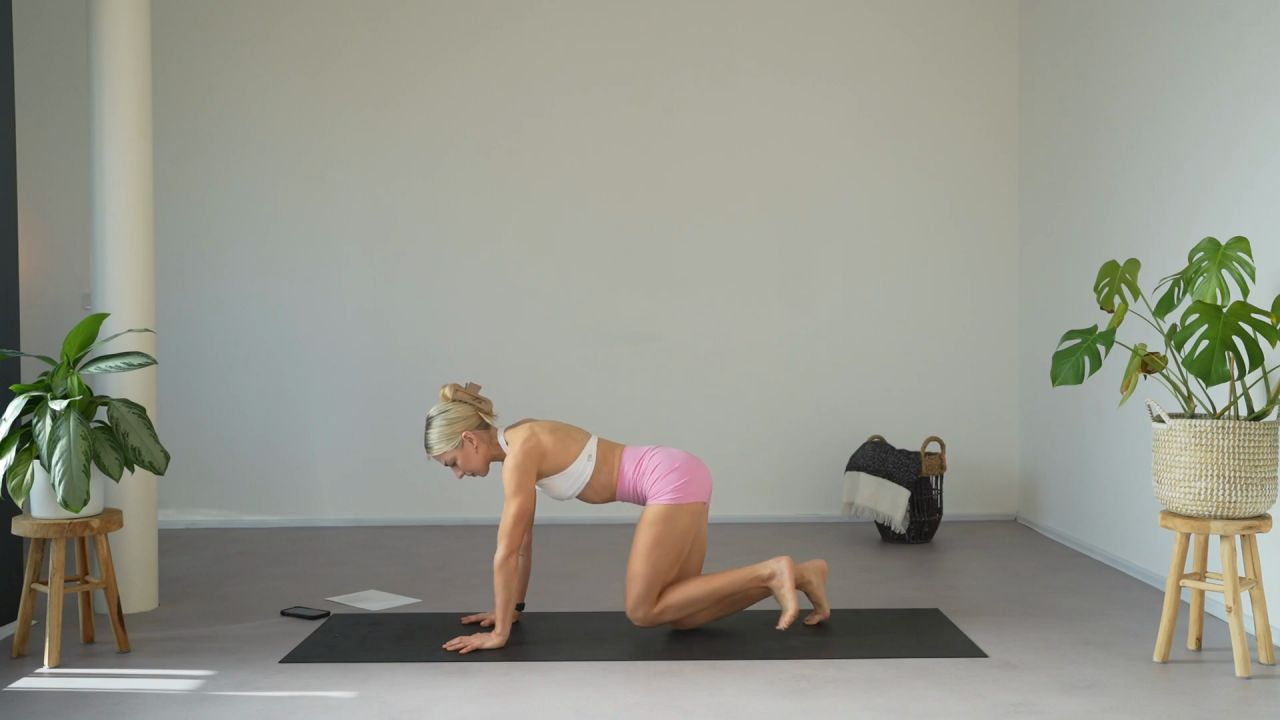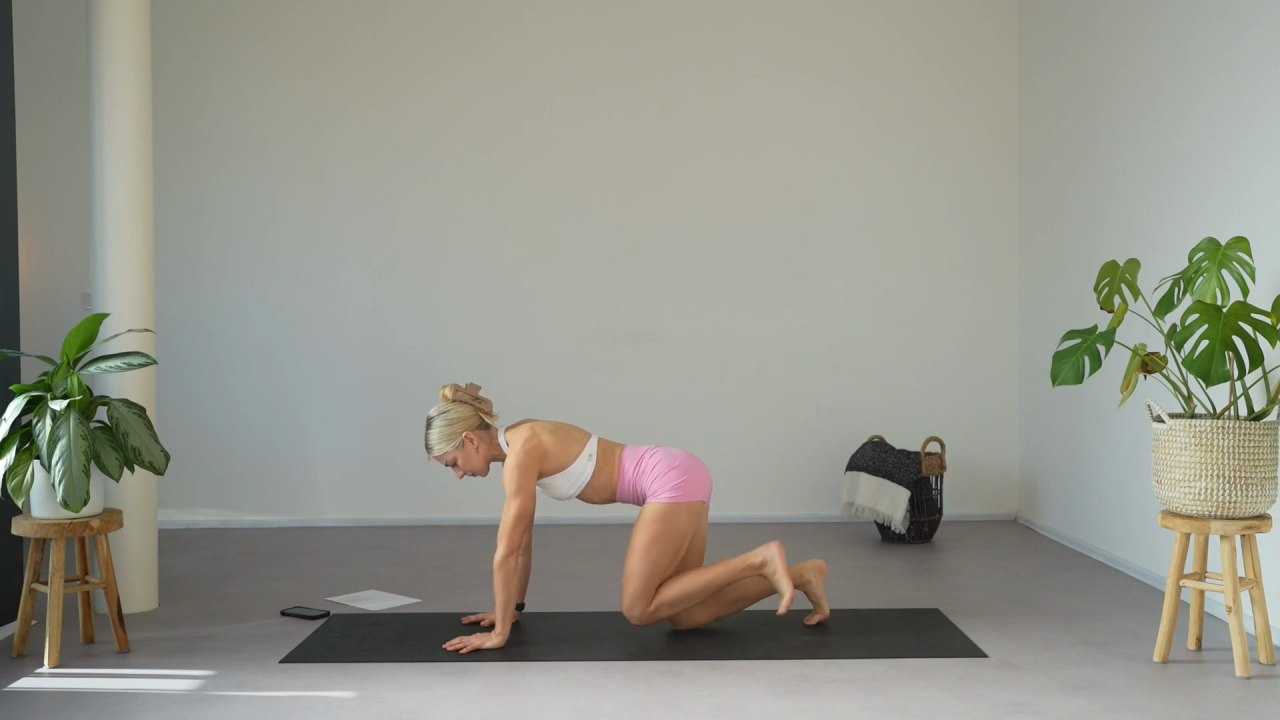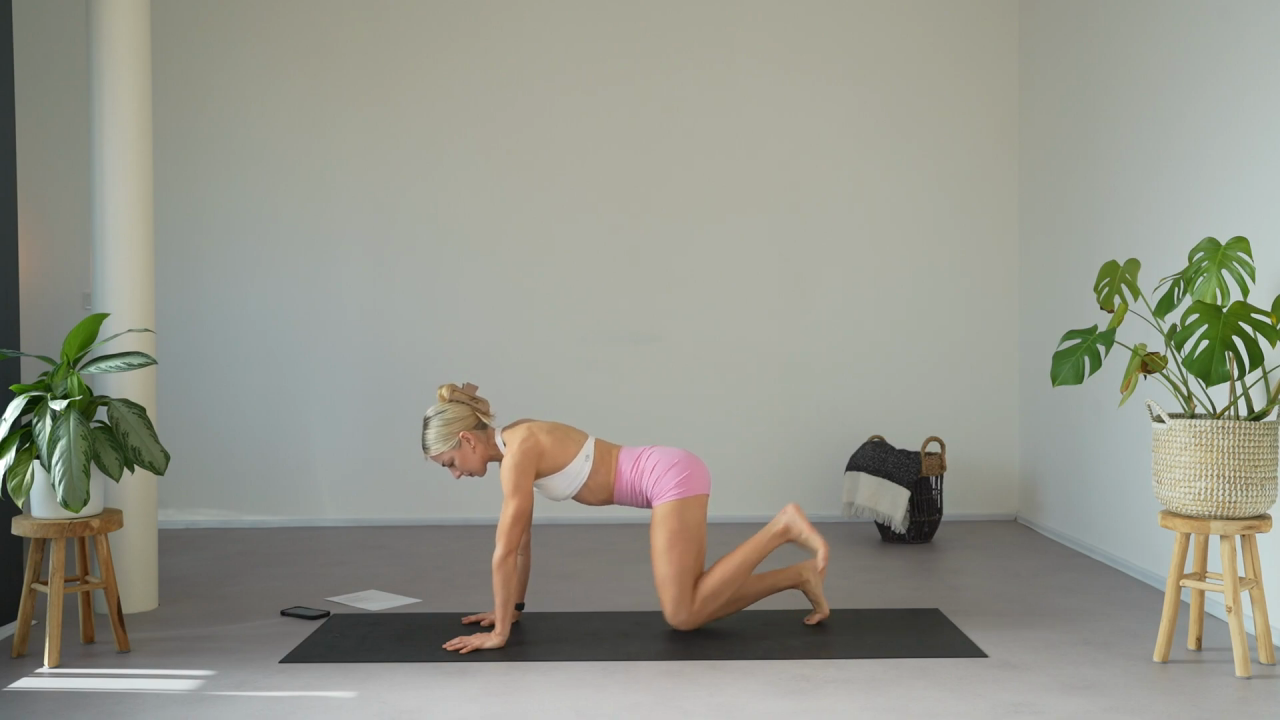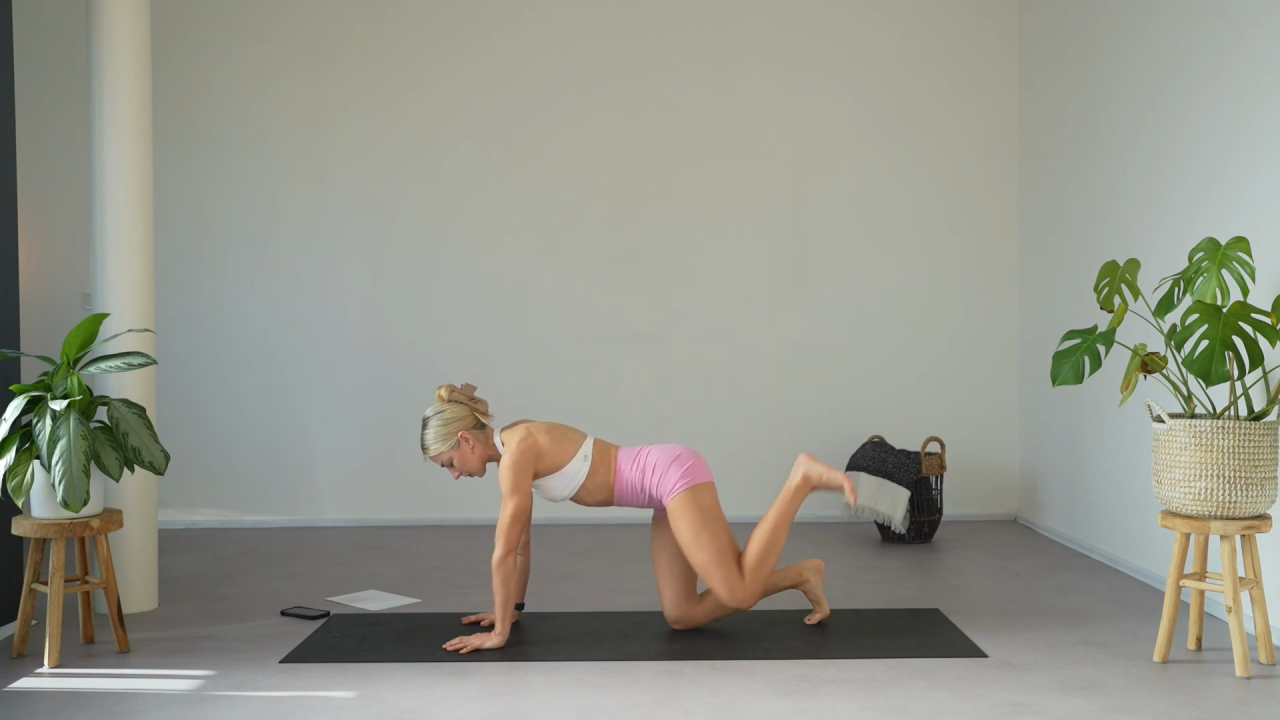
dt=0.2s
person 1, frame 1
left shoulder: (519, 452)
right shoulder: (520, 443)
left elbow: (506, 550)
right elbow: (522, 540)
left wrist: (499, 632)
right wrist: (511, 608)
left hip: (674, 478)
right hip: (678, 477)
left knee: (642, 612)
right knee: (683, 616)
left ankle: (767, 573)
right ankle: (800, 575)
person 1, frame 2
left shoulder: (520, 452)
right shoulder: (519, 445)
left elbow: (507, 550)
right elbow: (522, 542)
left wrist: (500, 631)
right wrist: (511, 608)
left hip: (672, 478)
right hip: (675, 479)
left knee: (639, 611)
right knee: (682, 616)
left ankle: (759, 560)
right ankle: (797, 575)
person 1, frame 3
left shoulder: (518, 452)
right shoulder: (516, 445)
left elbow: (505, 551)
right elbow: (521, 541)
left wrist: (500, 631)
right wrist: (512, 608)
left hip: (672, 476)
right hip: (667, 481)
left knee: (684, 616)
right knee: (683, 616)
left ankle: (780, 527)
right ankle: (798, 573)
person 1, frame 4
left shoulder: (515, 452)
right shoulder: (517, 447)
left elbow: (504, 551)
right elbow: (521, 542)
left wrist: (499, 631)
right wrist: (511, 607)
left hip: (672, 472)
right hip: (666, 482)
left knee: (739, 595)
right knee: (682, 616)
left ankle: (801, 478)
right ankle: (800, 573)
